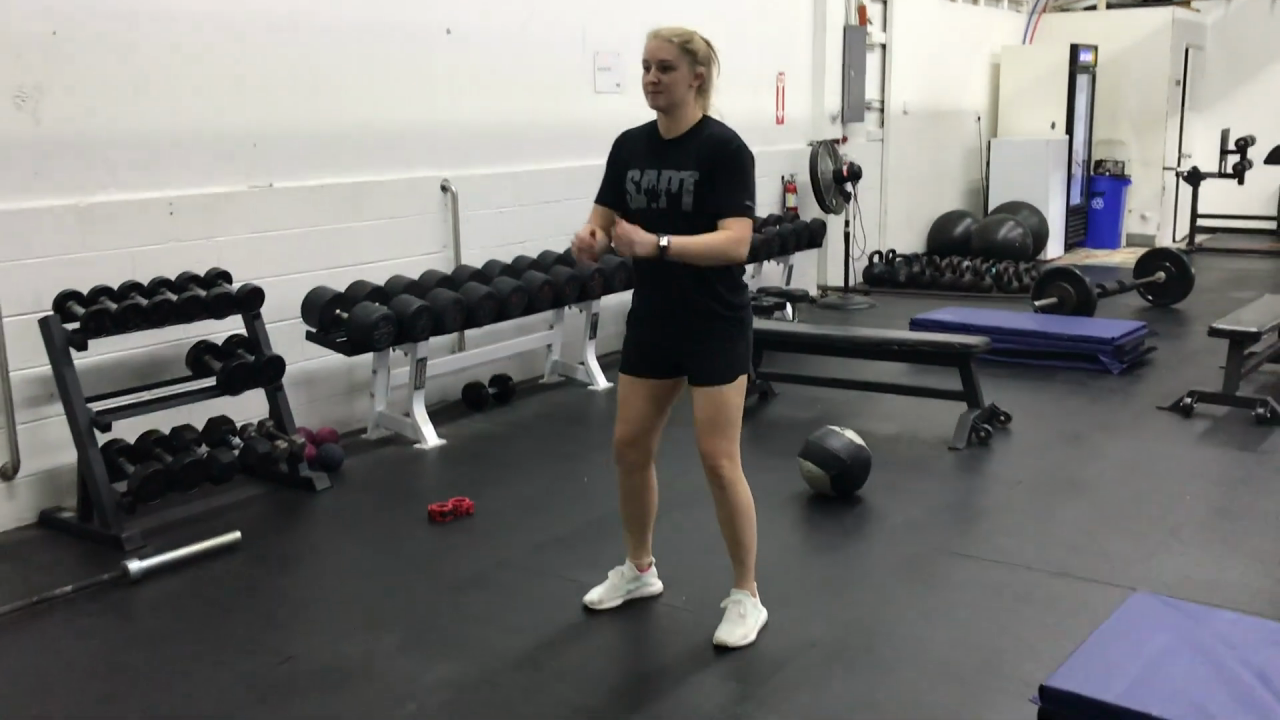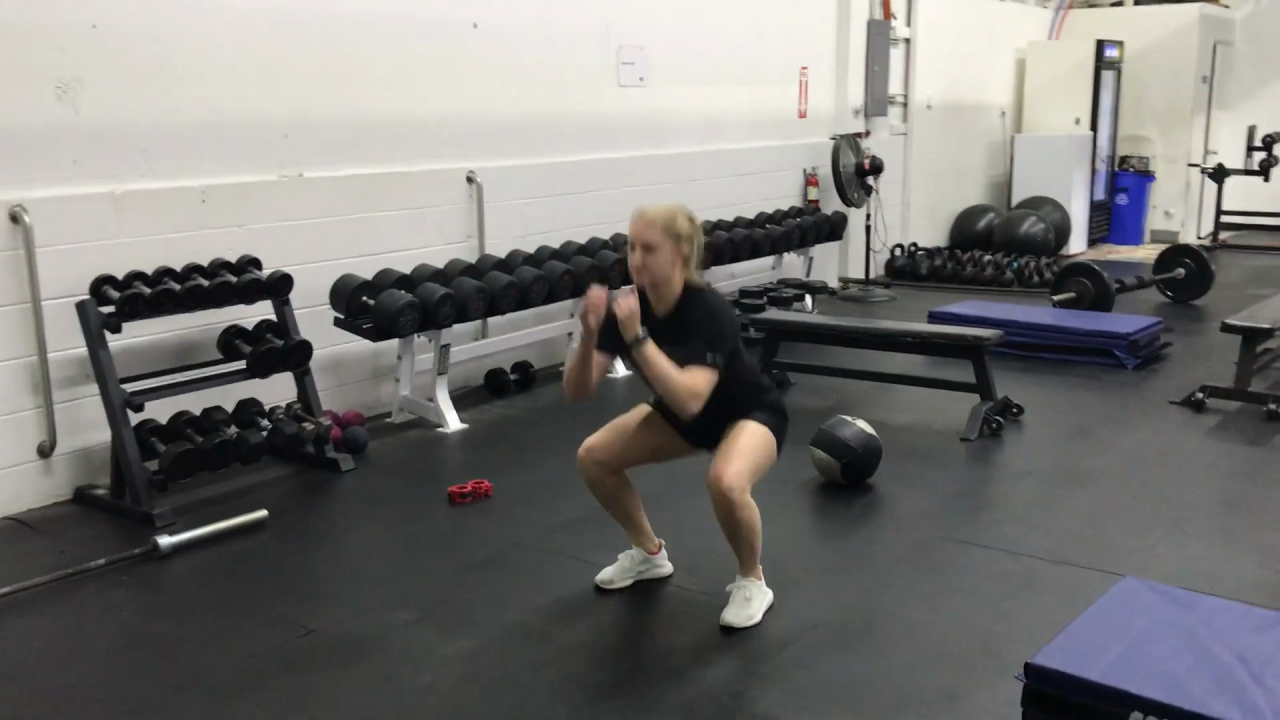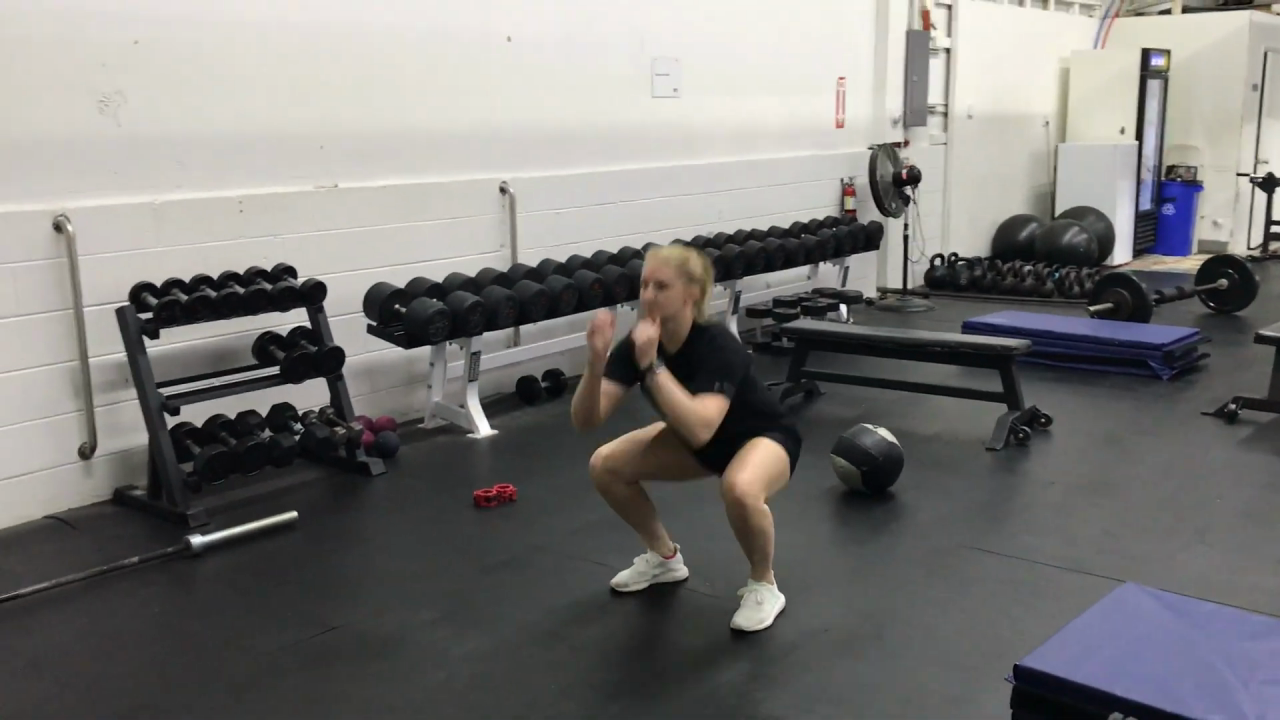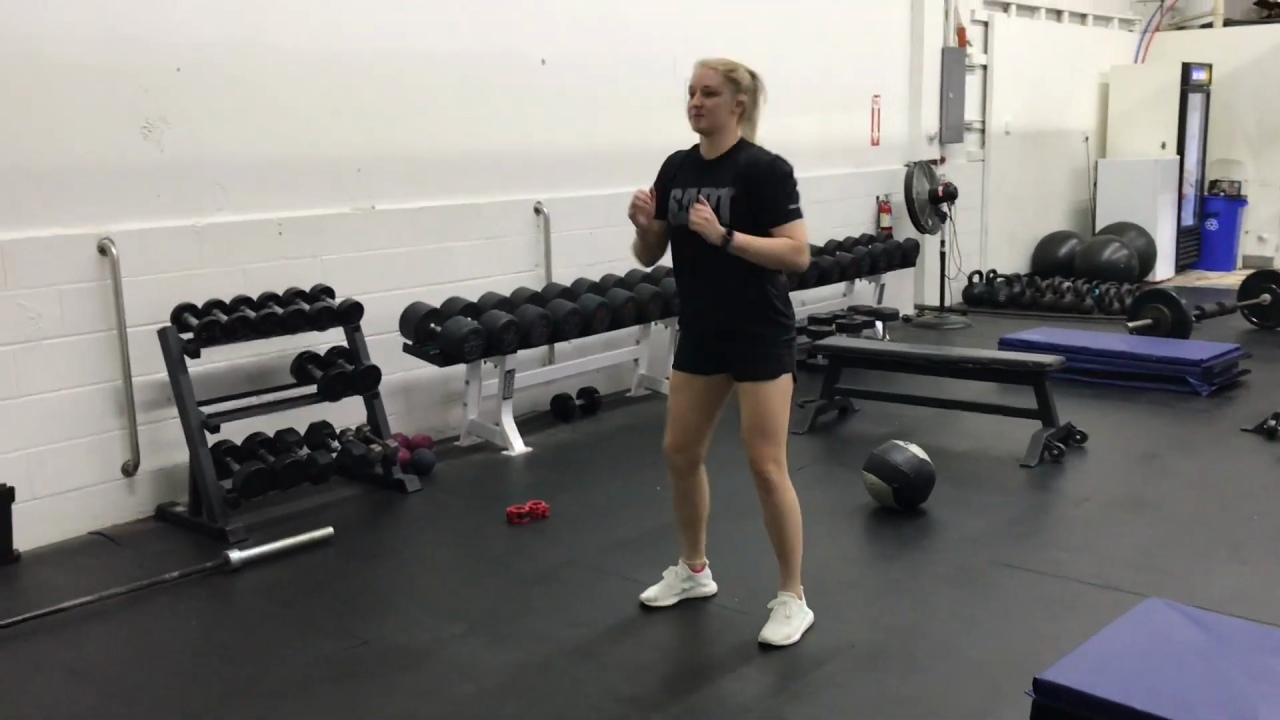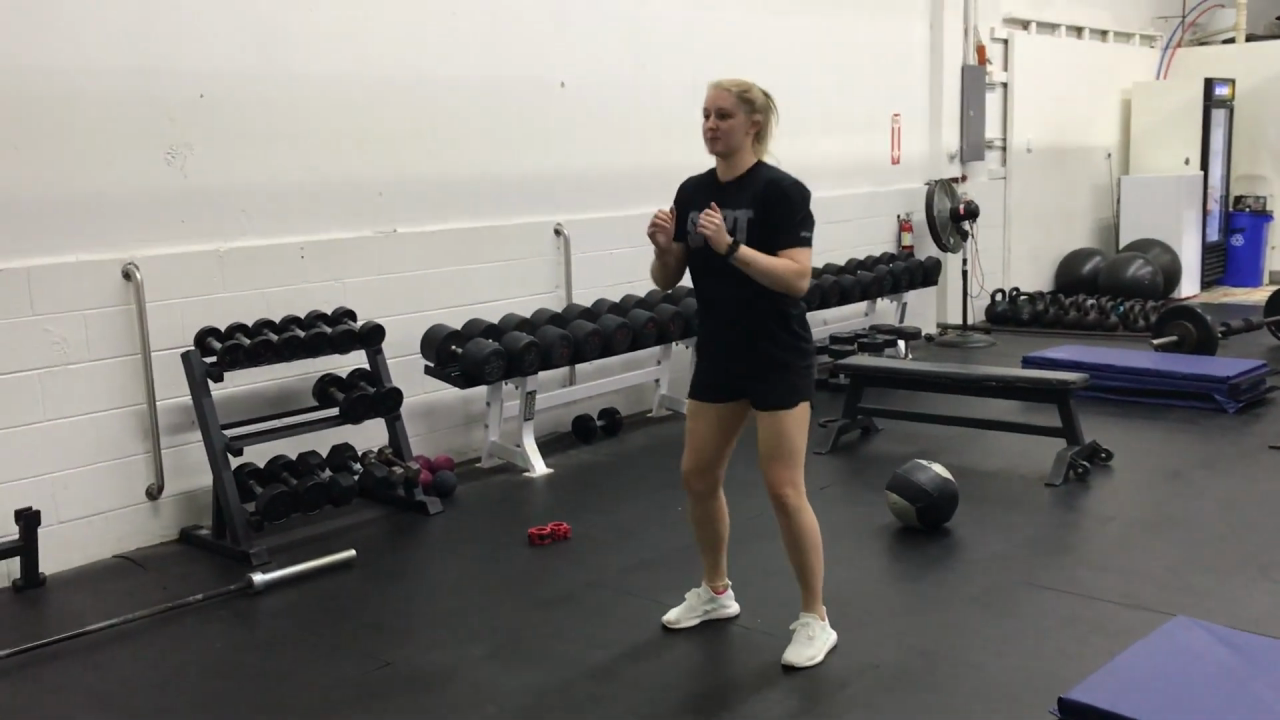
dt=0.5s
person 1, frame 1
left shoulder: (724, 147)
right shoulder: (629, 146)
left elbow: (736, 245)
right elbow: (606, 227)
left wrist: (655, 243)
right wrist: (591, 239)
left hip: (716, 326)
right hip: (651, 322)
left knee: (717, 459)
right knee: (632, 448)
left ankle: (746, 596)
right ankle: (639, 570)
person 1, frame 2
left shoulder: (710, 312)
right shoulder: (629, 303)
left elbow: (689, 400)
right elbow: (576, 391)
left wrist: (637, 337)
right wrist: (589, 335)
left hip: (750, 412)
right hip: (681, 410)
left knee: (725, 482)
right knee: (592, 458)
left ankle: (752, 581)
right ankle: (649, 552)
person 1, frame 3
left shoulder: (719, 347)
right shoulder: (639, 342)
left elbow: (699, 430)
right elbow: (585, 420)
left wrist: (651, 365)
right wrist: (596, 361)
left hip: (763, 435)
right hip: (693, 435)
left knee: (739, 491)
right knee: (605, 466)
left ankle: (764, 586)
right ankle: (665, 556)
person 1, frame 4
left shoulder: (764, 168)
right shoulder: (676, 168)
left elbow: (797, 255)
right elbow: (648, 257)
left wrist: (724, 235)
right wrist: (643, 225)
left hip: (761, 337)
right hip: (700, 336)
left knee: (765, 465)
right knee: (680, 453)
left ankle: (793, 598)
right ankle: (693, 571)
person 1, frame 5
left shoulder: (781, 190)
right shoulder: (693, 192)
left elbow: (797, 281)
right elbow: (665, 281)
left wrist: (729, 245)
right wrist: (662, 246)
left hip: (779, 363)
right hip: (717, 360)
left knee: (783, 490)
right knee: (698, 477)
left ankle: (816, 620)
right ankle: (715, 593)
